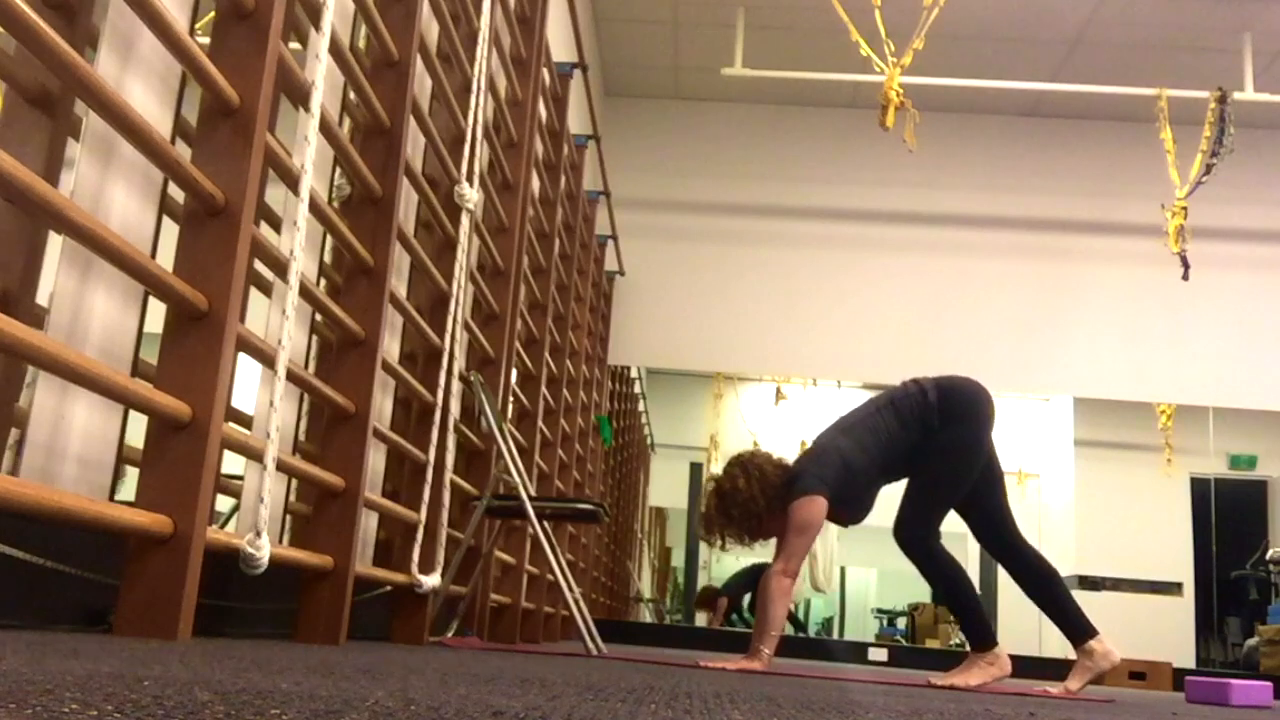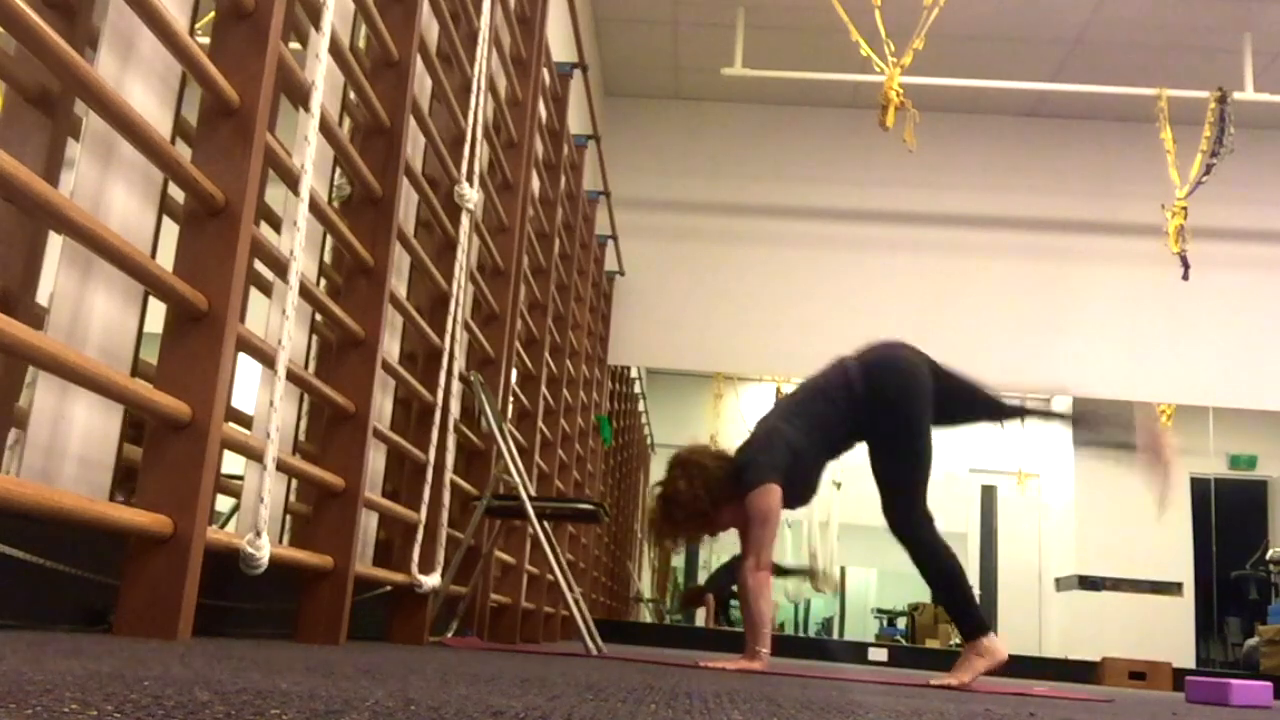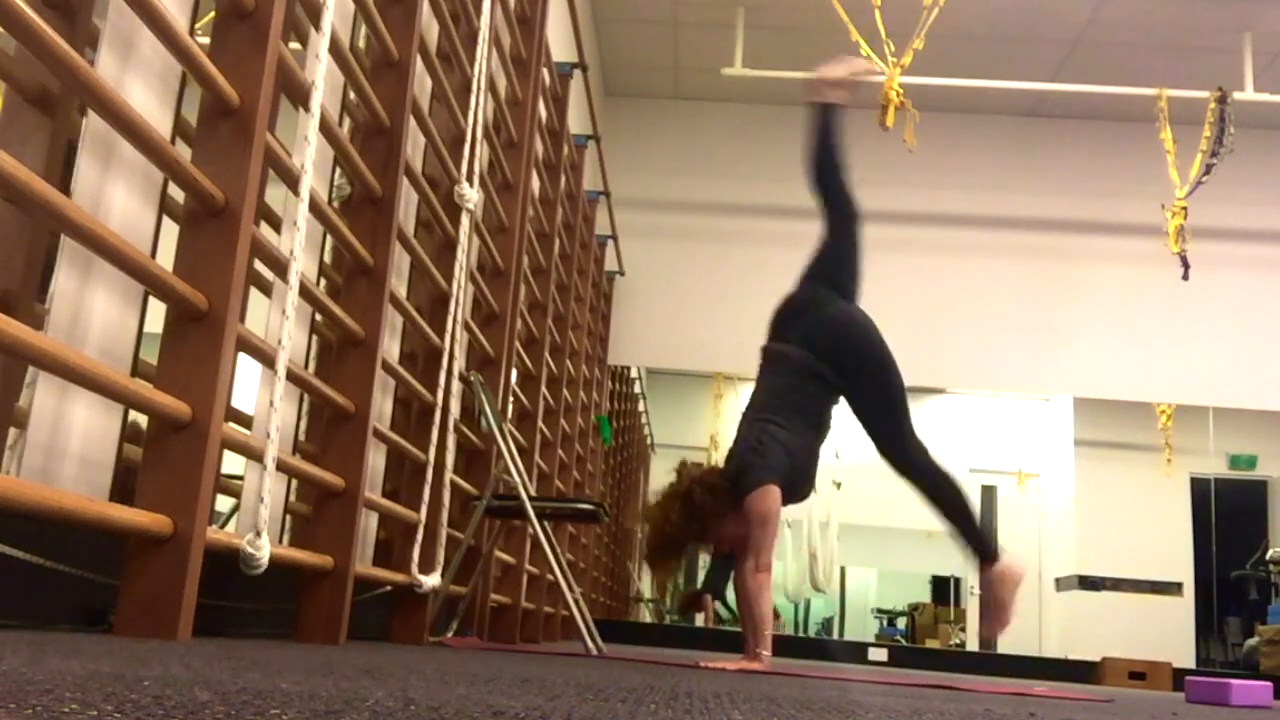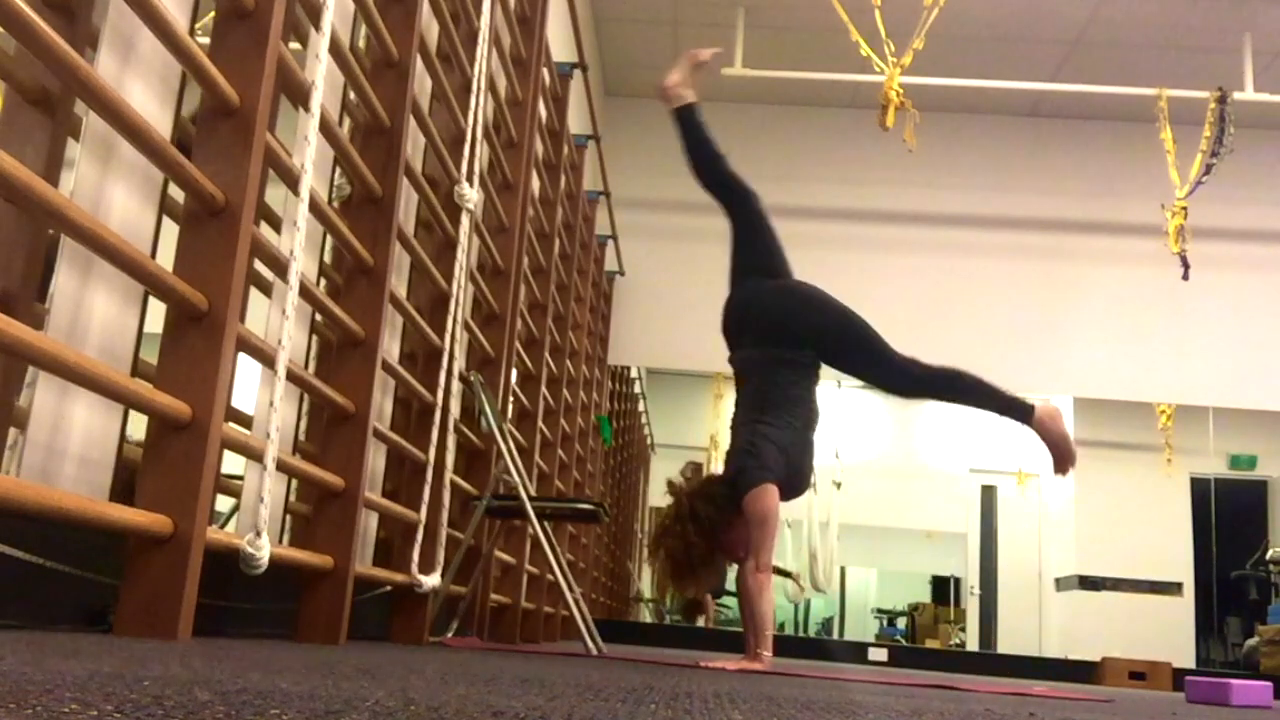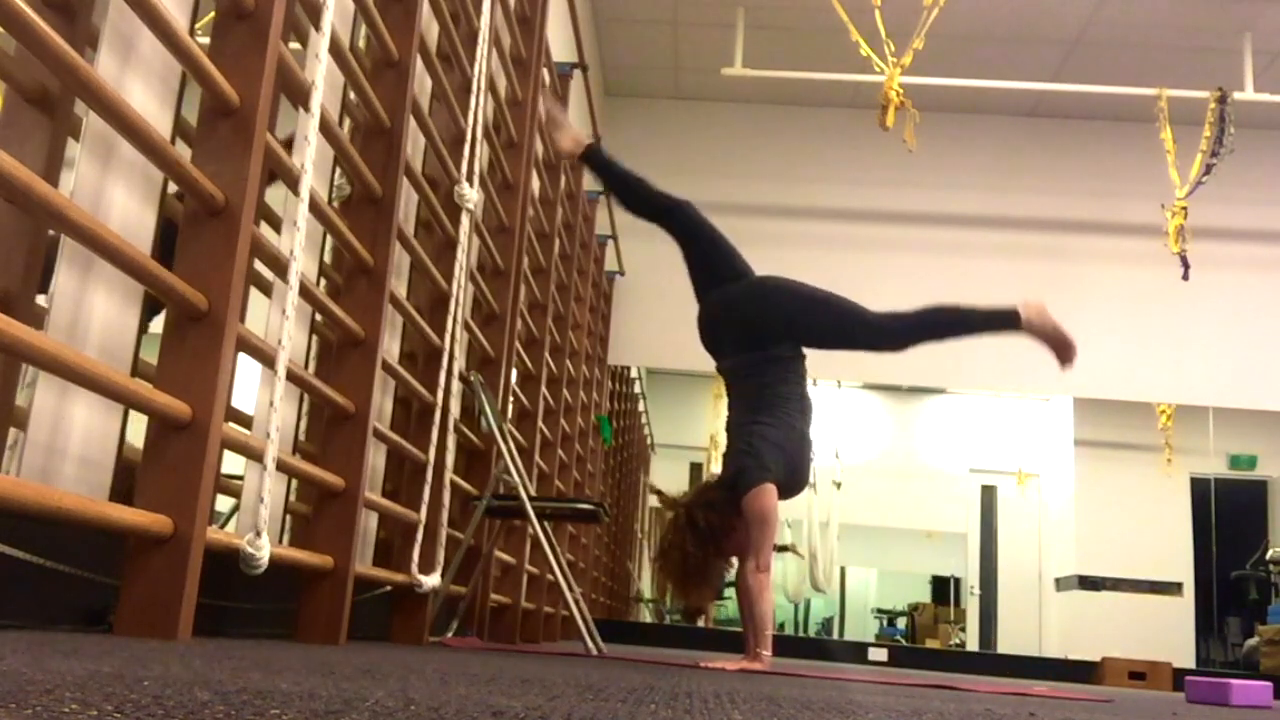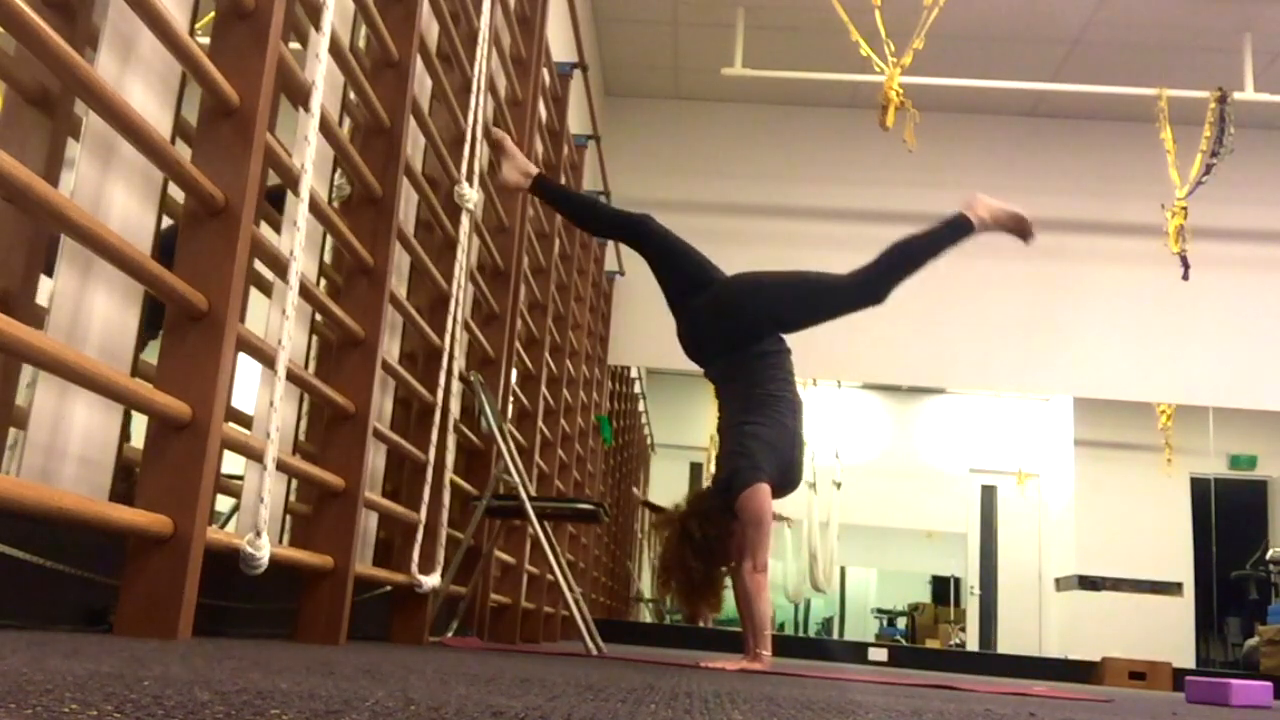
dt=0.3s
person 1, frame 1
left shoulder: (809, 488)
right shoulder: (797, 486)
left elbow: (782, 573)
right elbow: (782, 574)
left wrist: (758, 654)
right wrist: (763, 649)
left hip: (959, 410)
right hip: (948, 421)
left knee: (914, 534)
right knee: (1004, 542)
left ankle: (988, 654)
right ankle: (1091, 647)
person 1, frame 2
left shoulder: (755, 482)
right shoulder: (749, 476)
left elbow: (759, 566)
right elbow: (758, 564)
left wrist: (756, 652)
right wrist: (754, 652)
left hip: (891, 379)
right hip: (881, 373)
left knee: (910, 522)
right knee: (1007, 412)
left ankle: (980, 645)
person 1, frame 3
left shoulder: (756, 485)
right shoulder: (744, 481)
left elbow: (758, 571)
right elbow: (747, 570)
left wrist: (756, 655)
right wrist: (751, 648)
left hip: (839, 340)
right hip: (801, 325)
left knee: (908, 456)
right knee: (839, 212)
left ankle: (992, 564)
right ankle: (826, 95)
person 1, frame 4
left shoulder: (754, 483)
left elbow: (757, 571)
left wrist: (758, 655)
left hip: (793, 323)
right hip: (756, 317)
left knee: (909, 375)
right knee: (735, 199)
left ankle: (1037, 414)
right ankle: (682, 101)
person 1, frame 5
left shoulder: (753, 485)
left elbow: (756, 573)
left wrist: (758, 654)
right wrist: (754, 648)
left hip: (768, 321)
right hip: (733, 322)
left knee: (894, 330)
right knee: (676, 216)
person 1, frame 6
left shoulder: (746, 484)
left elbow: (754, 571)
left wrist: (758, 653)
right wrist: (754, 651)
left hip: (740, 326)
right hip: (721, 332)
left knee: (869, 284)
right knee: (664, 237)
